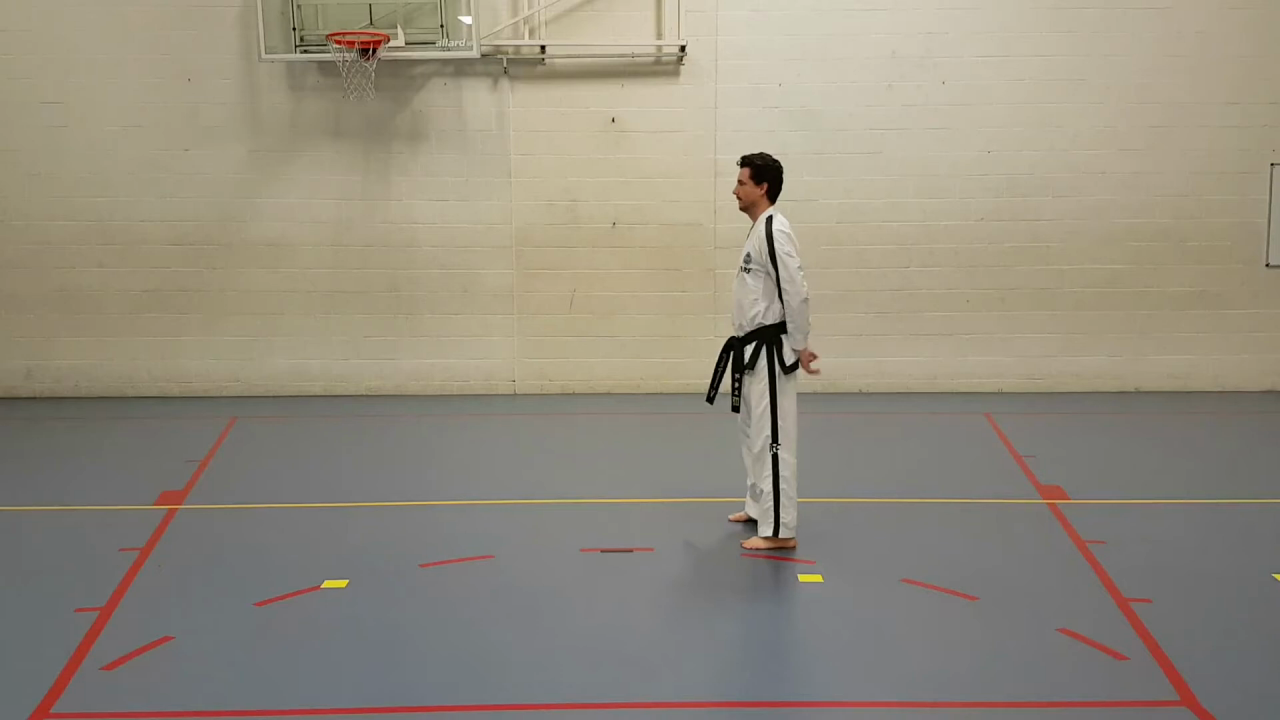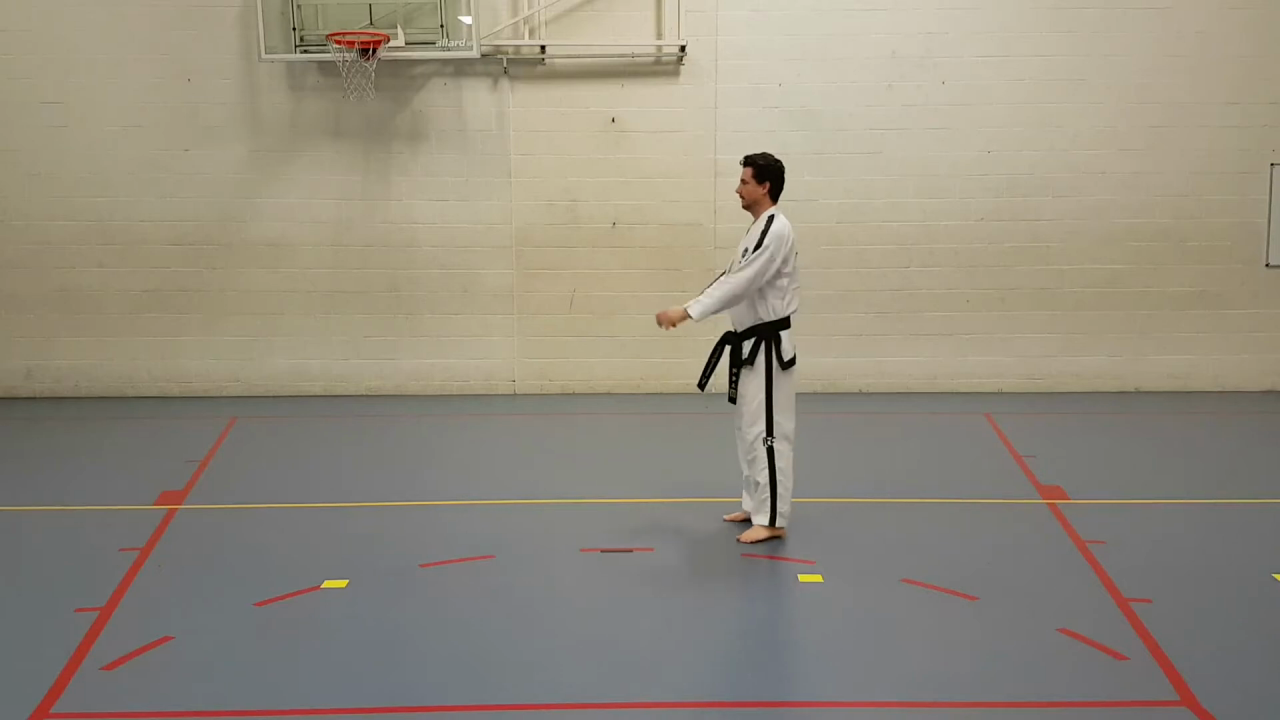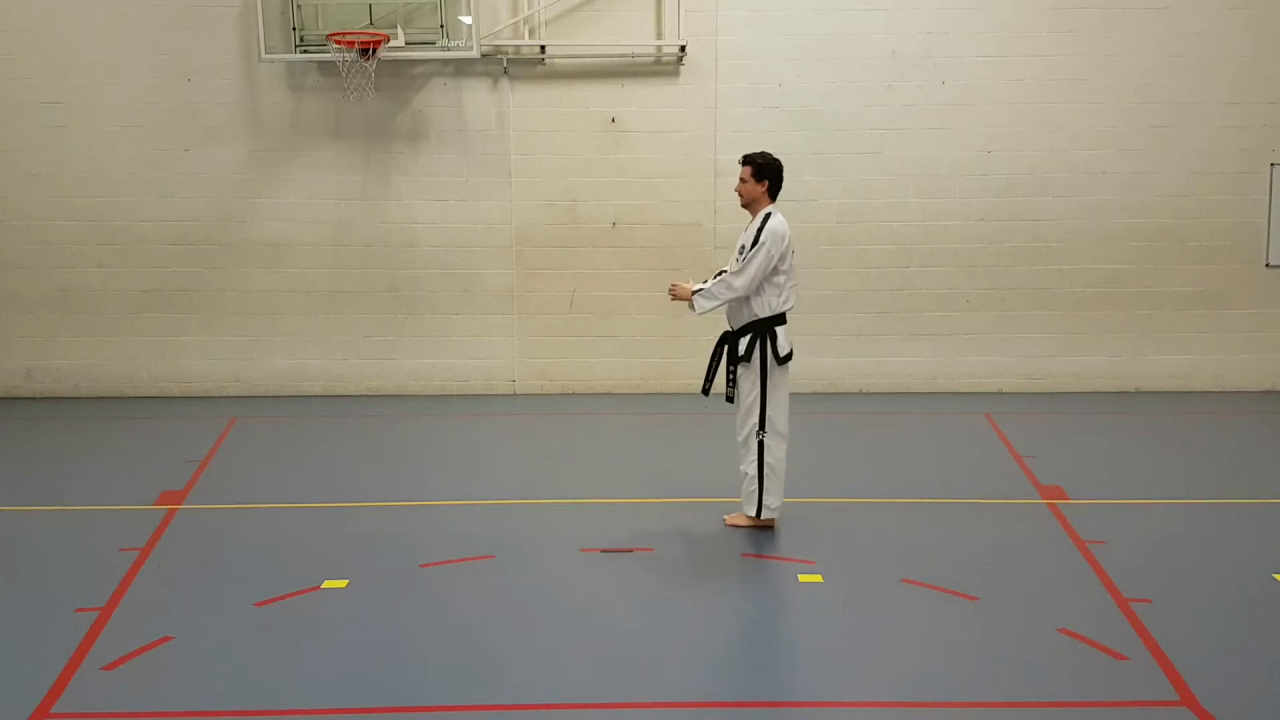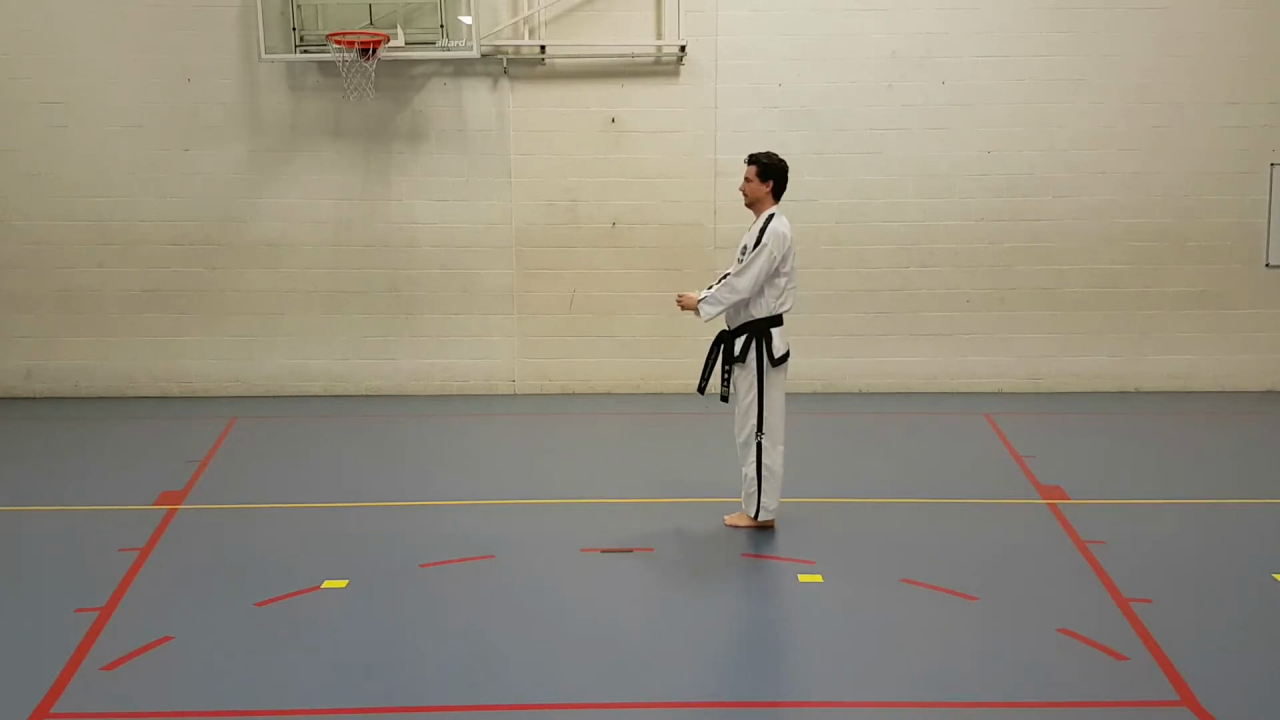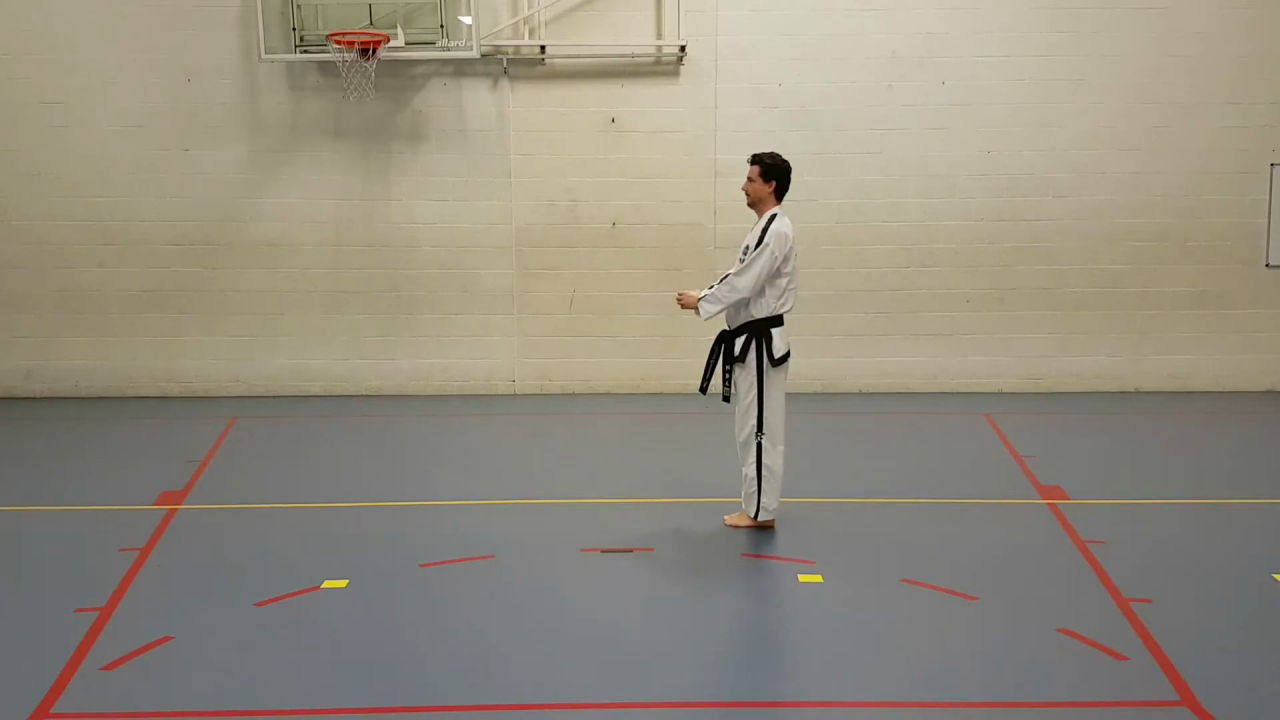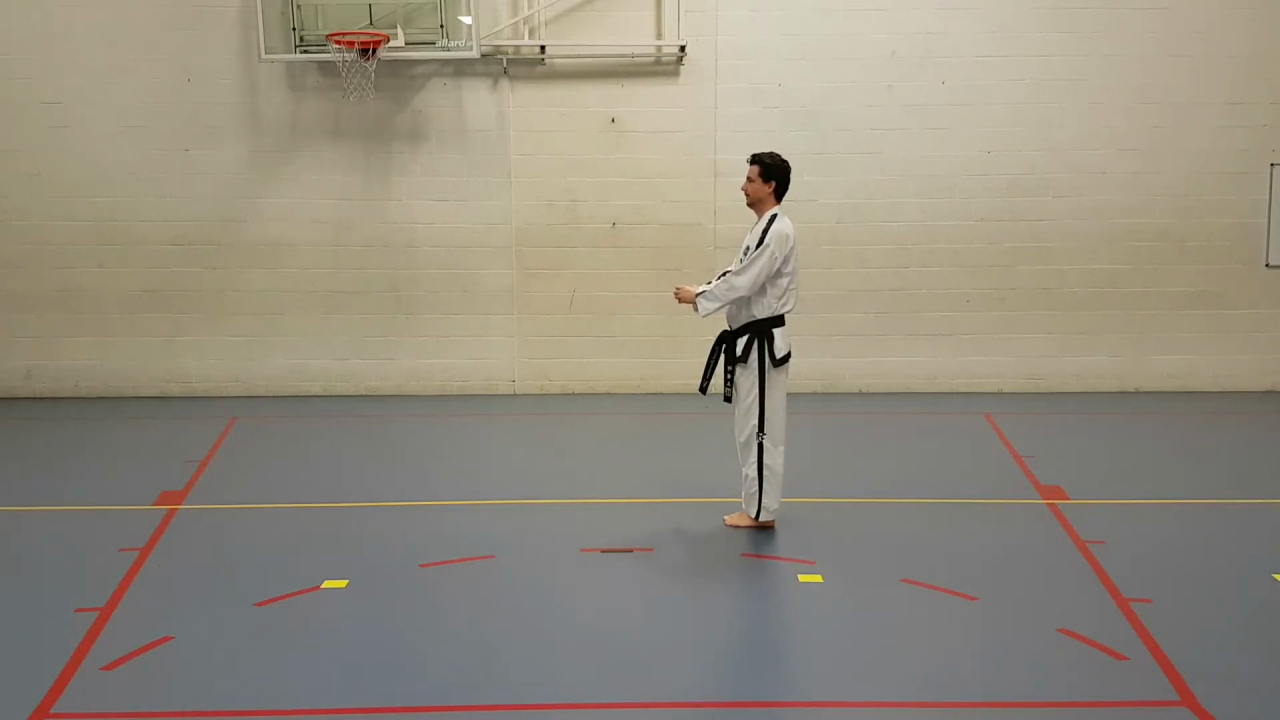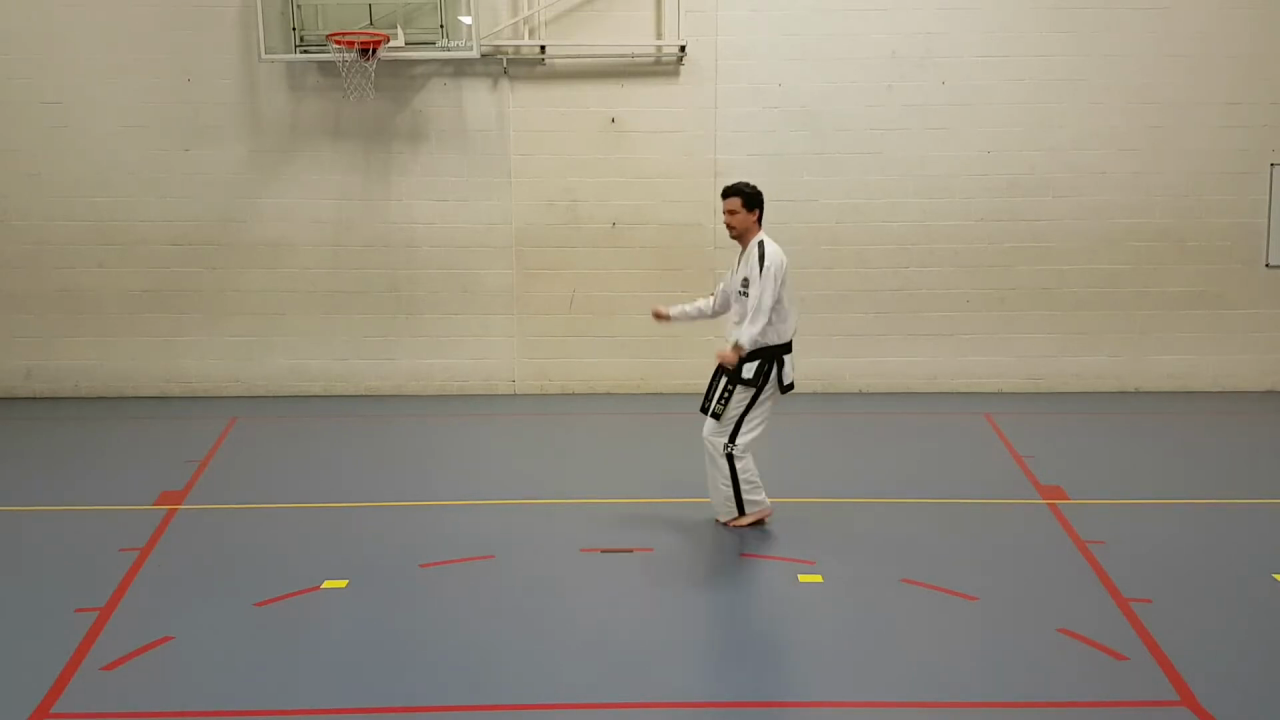
dt=0.5s
person 1, frame 1
left shoulder: (773, 231)
right shoulder: (761, 229)
left elbow: (794, 294)
left wrist: (799, 346)
right wrist: (794, 345)
left hip: (769, 351)
right hip: (755, 349)
left knee: (772, 439)
right knee: (753, 433)
left ankle: (779, 530)
right ankle: (760, 505)
person 1, frame 2
left shoulder: (775, 230)
right shoulder: (761, 227)
left elbow: (740, 283)
right elbow: (732, 277)
left wrist: (688, 311)
right wrist: (689, 308)
left hip: (767, 346)
right hip: (753, 343)
left knee: (765, 430)
right knee: (749, 428)
left ankle: (772, 519)
right ankle: (757, 505)
person 1, frame 3
left shoulder: (771, 229)
right shoulder: (759, 226)
left elbow: (741, 283)
right elbow: (732, 274)
left wrist: (694, 296)
right wrist: (695, 290)
left hip: (762, 341)
right hip: (752, 339)
left knee: (760, 427)
right knee: (753, 426)
left ankle: (760, 510)
right ankle: (756, 506)
person 1, frame 4
left shoulder: (773, 230)
right shoulder: (763, 227)
left elbow: (744, 285)
right elbow: (735, 277)
left wrist: (700, 304)
right wrist: (700, 297)
left hip: (759, 342)
right hip: (751, 339)
left knee: (759, 428)
right knee: (751, 427)
left ankle: (761, 511)
right ankle: (755, 505)
person 1, frame 5
left shoulder: (775, 231)
right shoulder: (765, 227)
left elbow: (745, 284)
right elbow: (738, 277)
left wrist: (700, 303)
right wrist: (702, 296)
left hip: (760, 342)
right hip: (752, 340)
left knee: (760, 428)
right knee: (753, 427)
left ankle: (761, 511)
right ankle: (756, 506)
person 1, frame 6
left shoulder: (776, 230)
right shoulder: (765, 227)
left elbow: (745, 282)
right elbow: (737, 274)
left wrist: (698, 298)
right wrist: (700, 291)
left hip: (762, 342)
right hip: (753, 340)
left knee: (760, 429)
right knee: (751, 428)
left ankle: (762, 512)
right ankle: (756, 505)
person 1, frame 7
left shoulder: (767, 256)
right shoulder: (744, 257)
left elbow: (760, 310)
right elbow: (718, 302)
left wrist: (738, 346)
right wrist: (674, 313)
left hip: (763, 365)
right hip: (750, 362)
left knee: (721, 438)
right knee: (719, 435)
left ankle: (753, 505)
right ankle: (740, 507)
